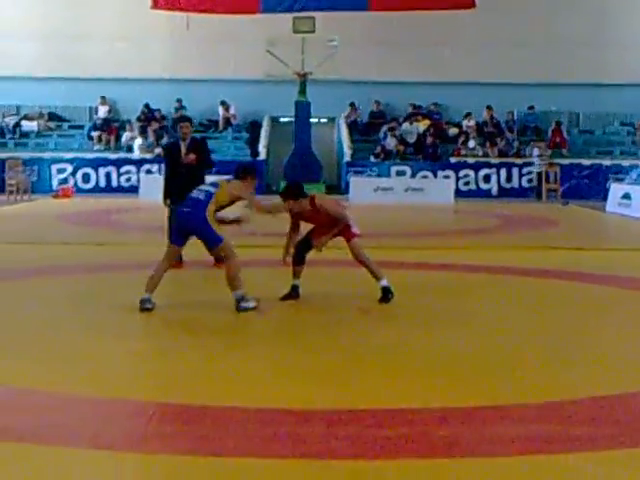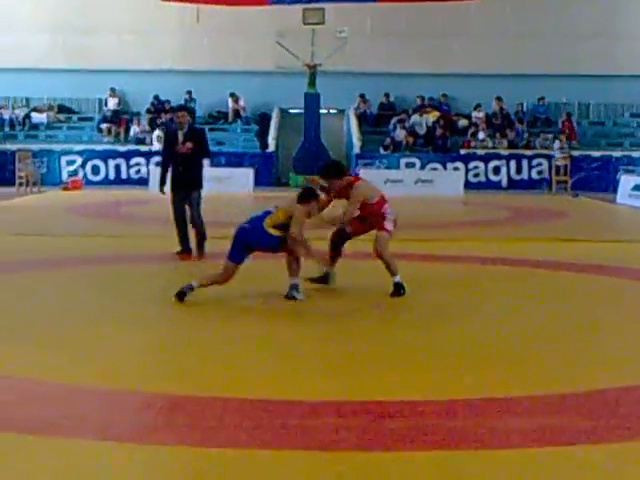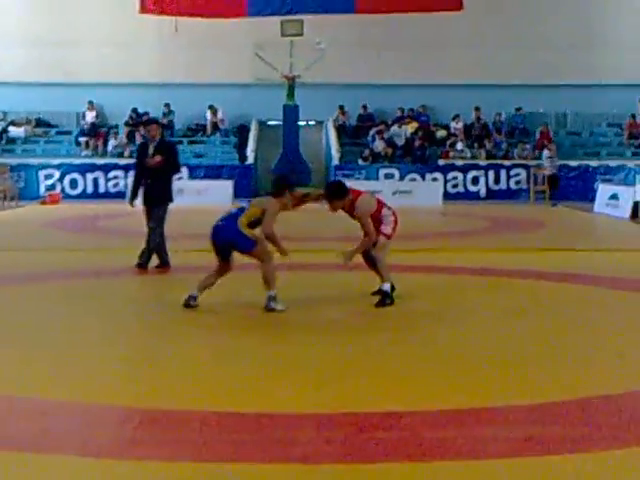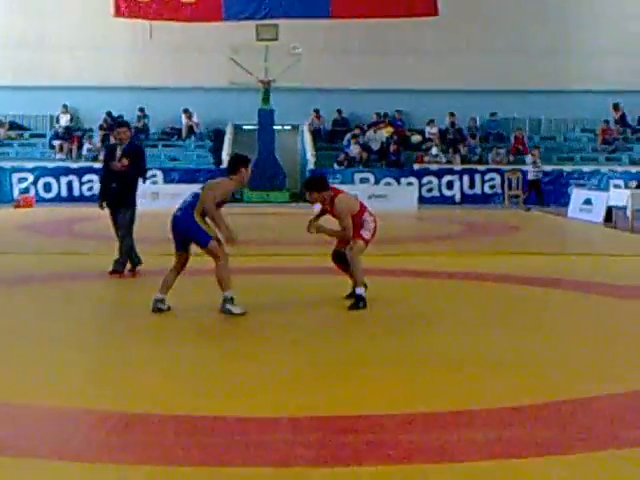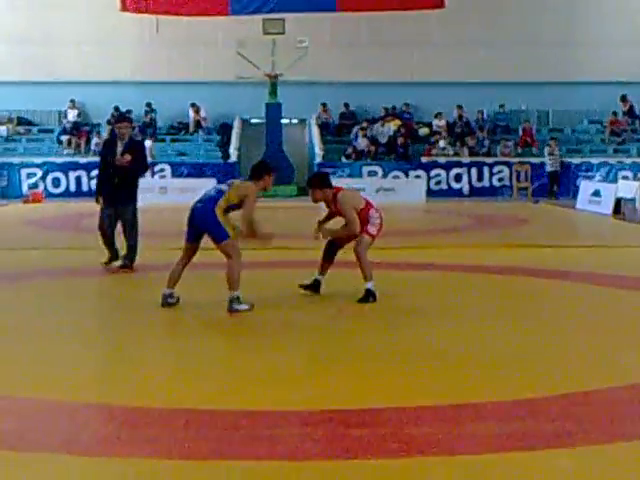
dt=0.3s
person 1, frame 1
left shoulder: (200, 144)
right shoulder: (170, 146)
left elbow: (209, 164)
right elbow: (168, 171)
left wrist: (194, 162)
right wrist: (166, 194)
right hip: (177, 193)
right knee: (174, 226)
right ankle: (176, 258)
person 1, frame 2
left shoulder: (198, 133)
right shoulder: (169, 134)
left elbow: (206, 153)
right elbow: (166, 159)
left wrist: (189, 152)
right wrist: (162, 181)
left hip: (193, 181)
right hip: (177, 181)
left knee: (194, 215)
right knee: (179, 217)
left ankle: (200, 246)
right ankle: (185, 248)
person 1, frame 3
left shoulder: (169, 147)
right shoulder: (142, 147)
left elbow: (175, 168)
right elbow: (138, 172)
left wrist: (158, 165)
right wrist: (133, 194)
left hip: (161, 195)
right hip: (148, 195)
left knee: (154, 228)
right knee: (155, 229)
left ankle: (144, 261)
right ankle: (164, 261)
person 1, frame 4
left shoulder: (137, 150)
right shoulder: (110, 149)
left elbow: (142, 172)
right elbow: (105, 173)
left wrist: (124, 169)
right wrist: (102, 196)
left hip: (127, 199)
right hip: (112, 198)
left knee: (124, 233)
right knee: (122, 234)
left ankle: (120, 266)
right ankle: (134, 261)
person 1, frame 5
left shoulder: (138, 145)
right shoulder: (108, 144)
left elbow: (144, 168)
right elbow: (102, 168)
left wrist: (127, 164)
right wrist: (99, 191)
left hip: (127, 194)
right hip: (110, 194)
left knee: (130, 229)
right knee: (104, 227)
left ankle: (129, 261)
right ankle: (113, 254)
person 2, frame 1
left shoulder: (221, 186)
right shoulder: (239, 187)
right elbow: (259, 206)
left wrist: (231, 221)
right wrist: (279, 207)
left hip: (181, 214)
right hip: (199, 218)
left knee: (167, 261)
right knee: (230, 256)
left ankle: (146, 299)
right ankle: (241, 300)
person 2, frame 2
left shoulder: (290, 208)
right shoulder: (300, 210)
right elbow: (294, 234)
right wrist: (311, 252)
left hip: (242, 232)
right hip: (258, 232)
left knee: (224, 276)
right knee: (294, 248)
left ankle: (191, 287)
right ankle: (294, 289)
person 2, frame 3
left shoulder: (264, 202)
right shoulder: (273, 204)
right elbow: (268, 230)
right wrist: (280, 248)
left hip: (218, 231)
right hip: (234, 230)
left knee: (223, 269)
right knee: (266, 258)
left ankle: (193, 297)
right ankle: (271, 300)
person 2, frame 4
left shoulder: (220, 183)
right shoulder: (228, 184)
right elbow: (208, 204)
left wrist: (215, 236)
right wrist: (224, 229)
left hip: (179, 219)
right hip: (190, 219)
left knee: (180, 264)
right knee: (222, 257)
left ankle: (159, 301)
right ankle: (227, 302)
person 2, frame 5
left shoulder: (239, 185)
right shoulder: (253, 189)
right elbow: (246, 217)
left wrist: (238, 231)
right wrist: (259, 235)
left hip: (197, 211)
right hip: (210, 214)
left knee: (186, 257)
right knee: (234, 256)
left ankle: (168, 296)
right ankle: (234, 301)
person 3, frame 1
left shoulder: (320, 203)
right shoulder: (295, 211)
left elbow: (345, 218)
right elbow: (294, 230)
left wrist: (327, 237)
right wrist: (287, 250)
left hip: (342, 223)
right hip: (325, 226)
left knee: (359, 255)
right knee: (299, 248)
left ankle: (386, 288)
right ankle: (295, 289)
person 3, frame 2
left shoulder: (357, 190)
right shoulder: (344, 182)
left elbow: (345, 218)
left hip: (384, 216)
right hip: (368, 216)
left knee: (379, 250)
right knee: (338, 237)
left ankle: (398, 283)
right ankle: (328, 274)
person 3, frame 3
left shoulder: (360, 207)
right shoulder: (337, 194)
left elbow: (372, 237)
left wrist: (352, 253)
left hip: (386, 219)
right hip: (374, 220)
left knee: (376, 252)
right knee: (366, 253)
left ankle: (387, 294)
right ankle: (387, 285)
person 3, frame 4
left shoulder: (339, 203)
right shoulder: (326, 196)
left elbow: (348, 234)
right elbow: (326, 208)
left wrist: (323, 230)
right wrist: (315, 219)
left hip: (365, 224)
right hip: (353, 223)
left knee: (351, 254)
right knee: (337, 256)
left ankle: (360, 296)
right ankle: (359, 285)
person 3, frame 5
left shoulder: (343, 200)
right shoulder: (328, 196)
left elbow: (355, 229)
right elbow: (334, 211)
left wrist: (329, 232)
right wrist: (322, 222)
left hip: (371, 219)
right hip: (356, 219)
left knee: (359, 250)
right knee: (331, 246)
left ankle: (370, 291)
right ankle: (317, 283)
